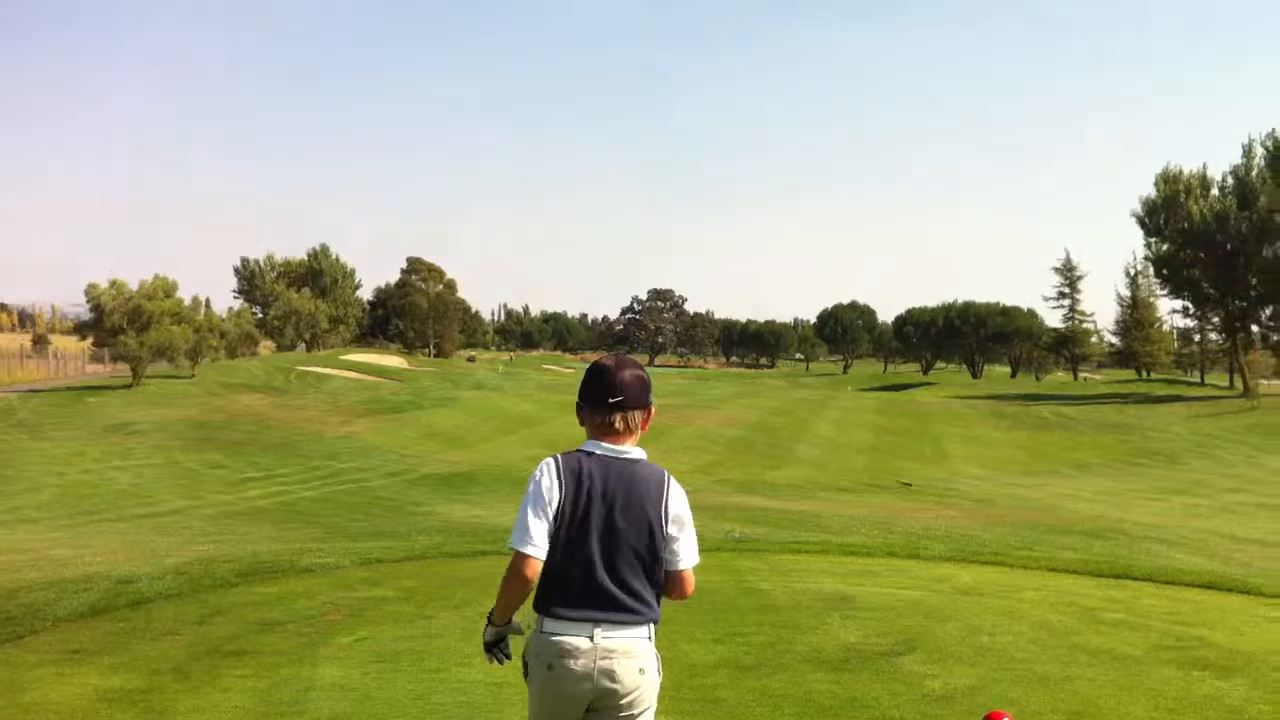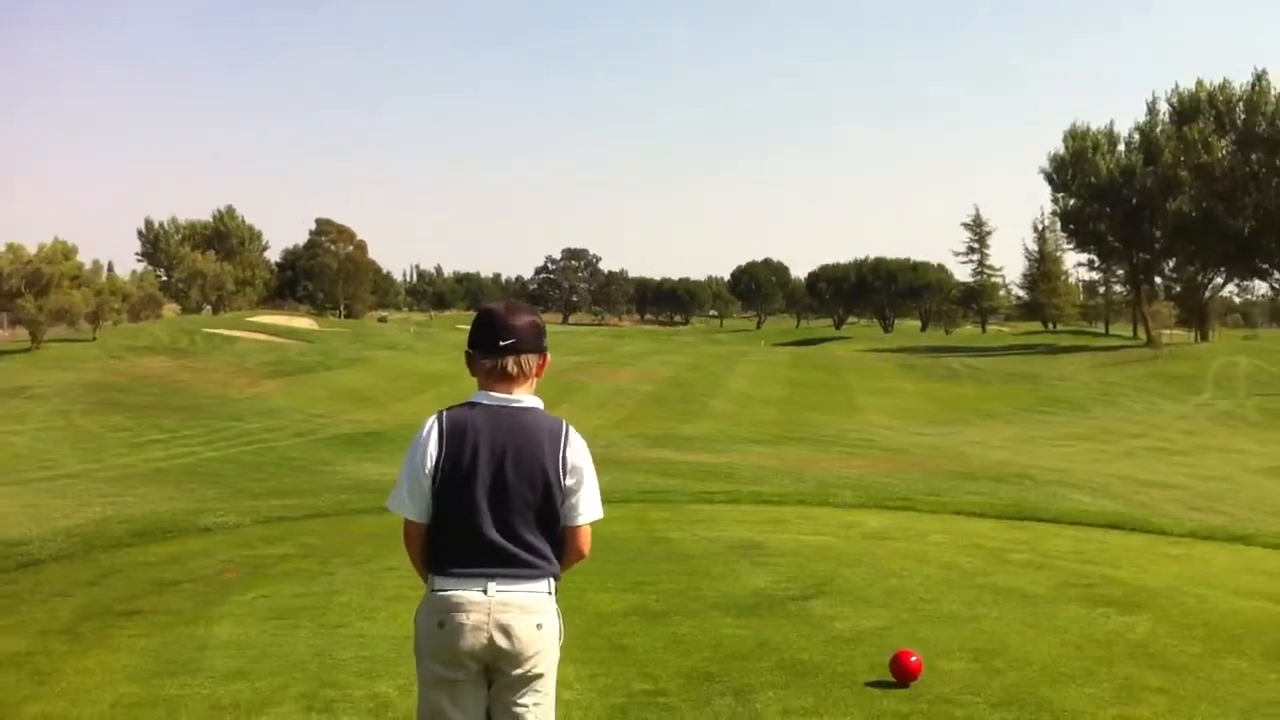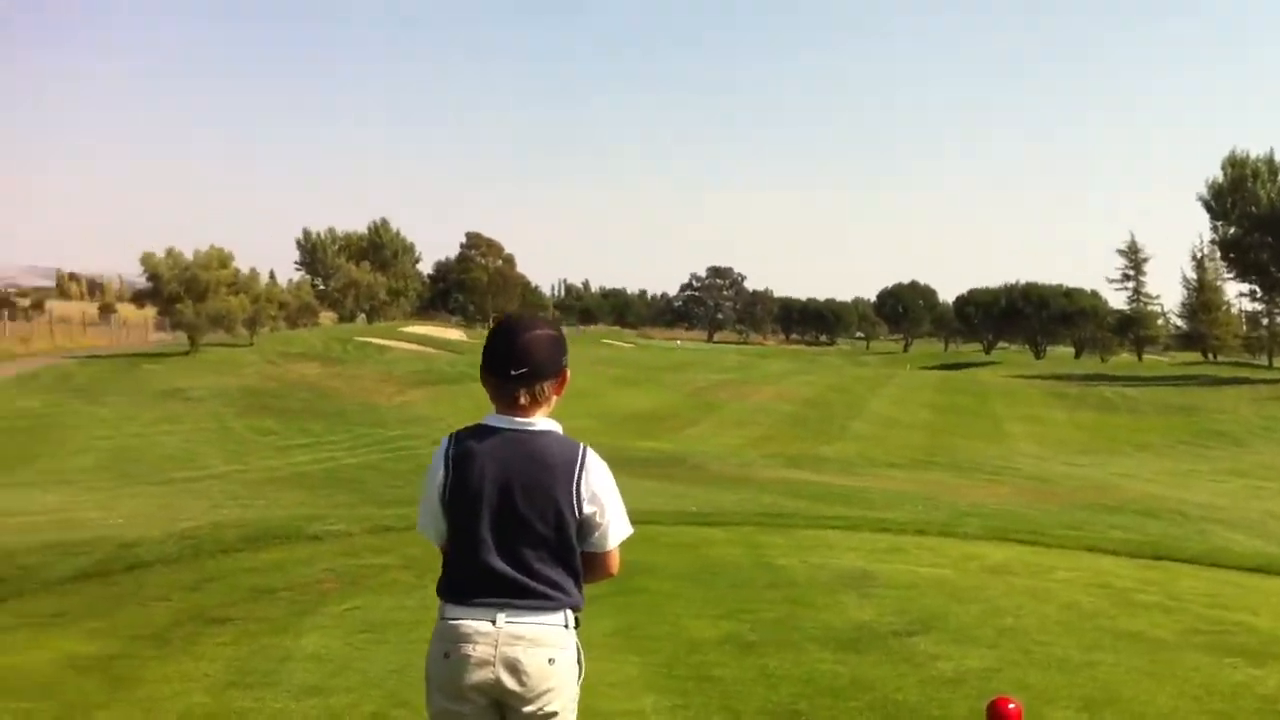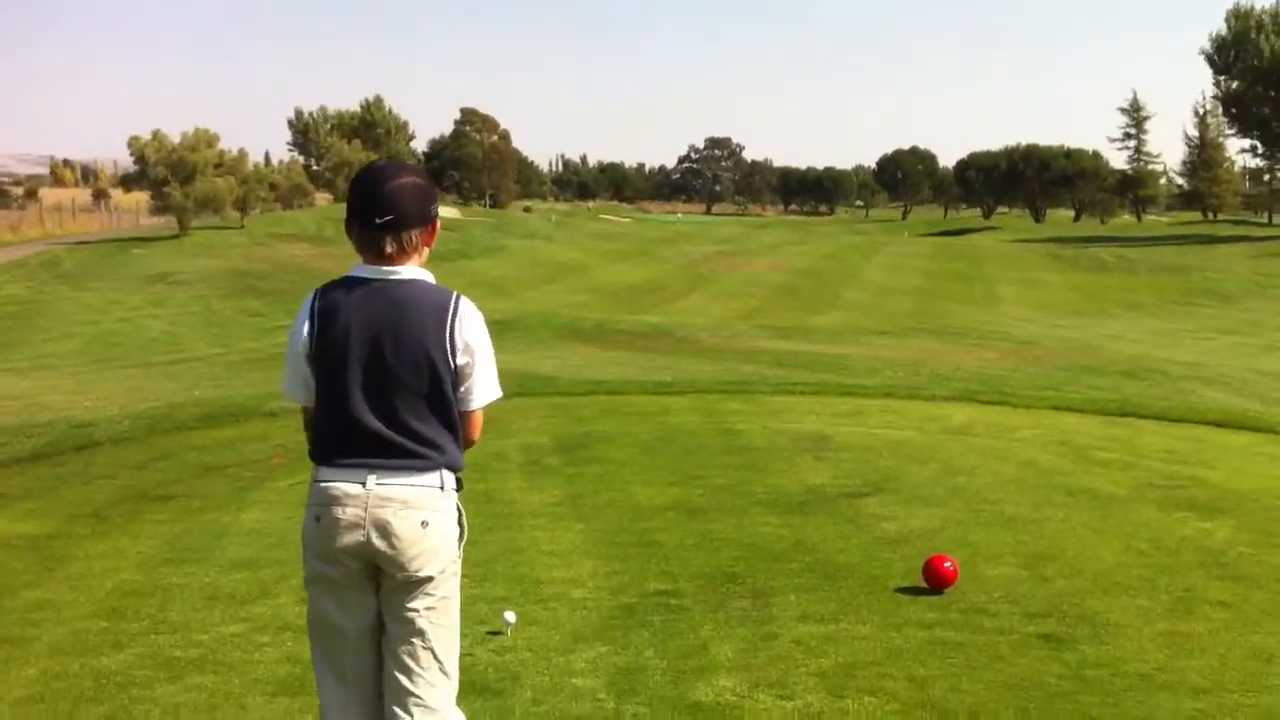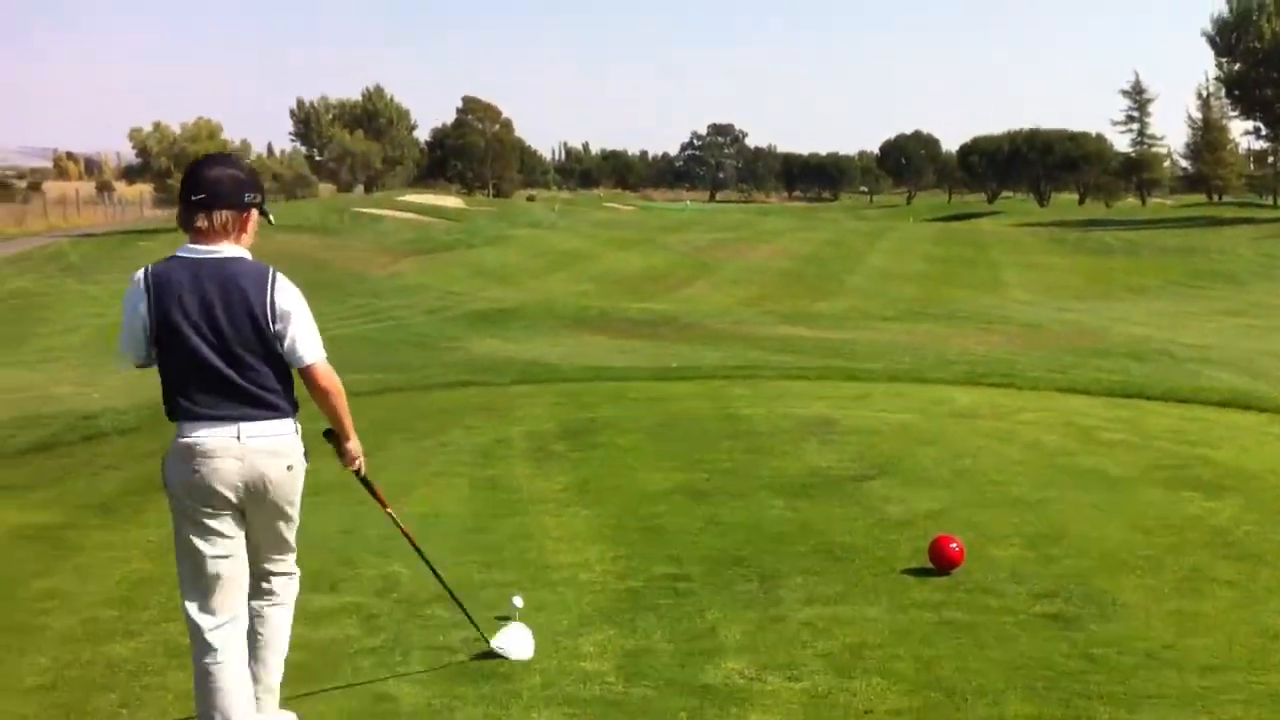
dt=1s
person 1, frame 1
left shoulder: (554, 473)
right shoulder: (665, 488)
left elbow: (527, 569)
right elbow: (683, 585)
left wrist: (498, 620)
left hip: (559, 647)
right hip: (630, 652)
person 1, frame 2
left shoulder: (439, 429)
right shoulder: (564, 438)
left elbow: (415, 533)
right elbow: (578, 544)
left hip: (452, 609)
right hip: (529, 611)
person 1, frame 3
left shoulder: (453, 452)
right shoulder: (581, 463)
left elbow: (447, 547)
right elbow: (606, 565)
left hip: (462, 637)
right hip: (545, 642)
person 1, frame 4
left shoulder: (318, 308)
right shoulder: (455, 313)
left elbow: (311, 417)
right elbow: (469, 430)
left hip: (334, 504)
right hip: (421, 507)
person 1, frame 5
left shoulder: (150, 284)
right shoulder: (273, 286)
left elbow: (138, 357)
right elbow: (318, 376)
right wrist: (347, 436)
left hip: (200, 455)
right hip: (275, 449)
left knee: (214, 617)
right knee: (275, 581)
